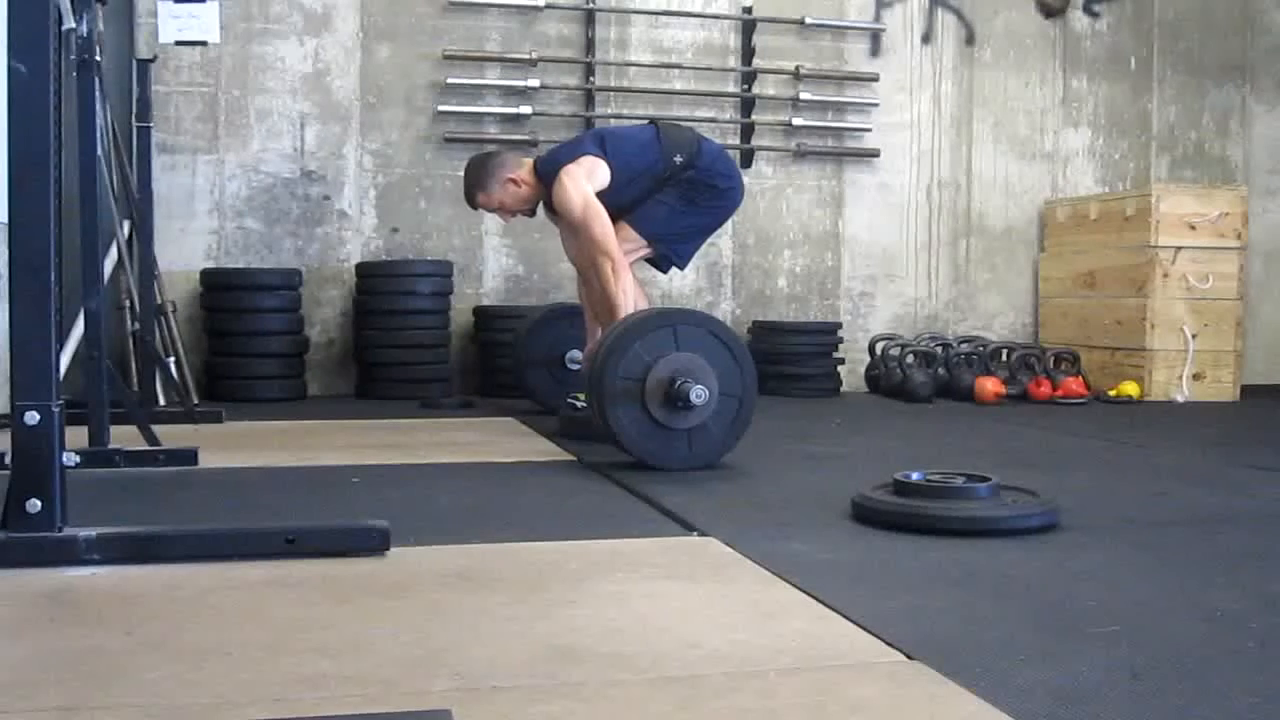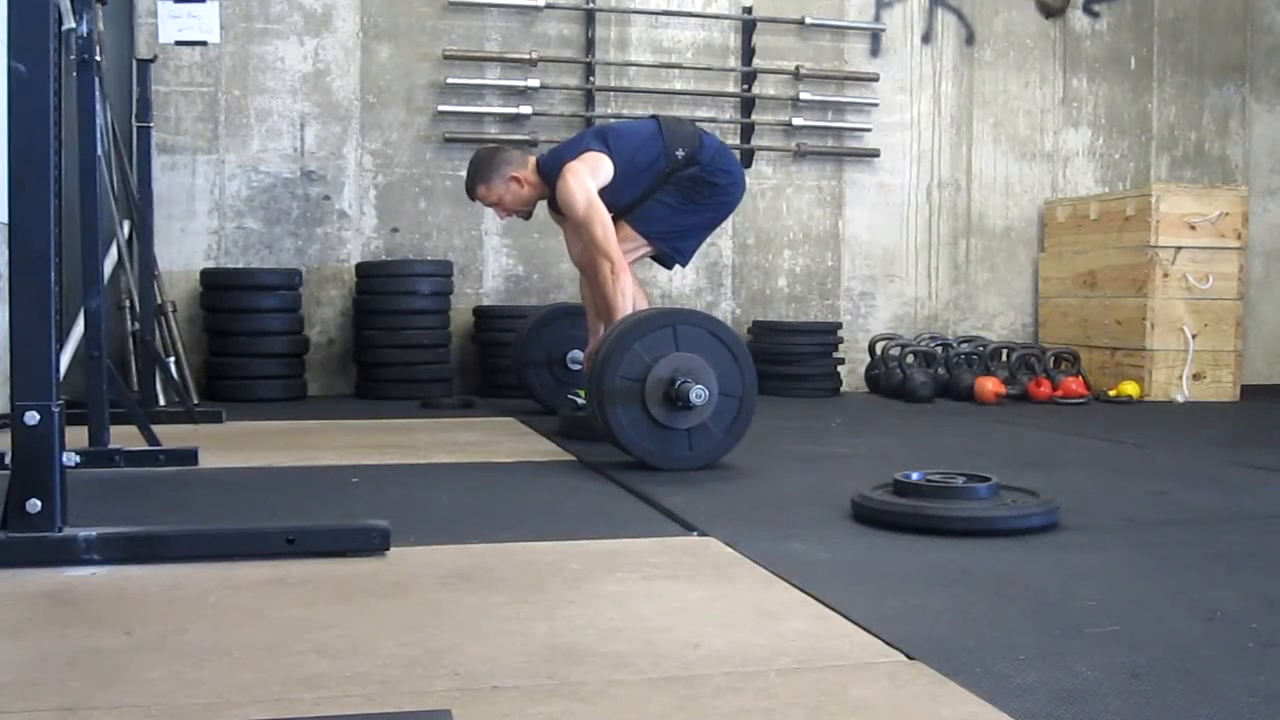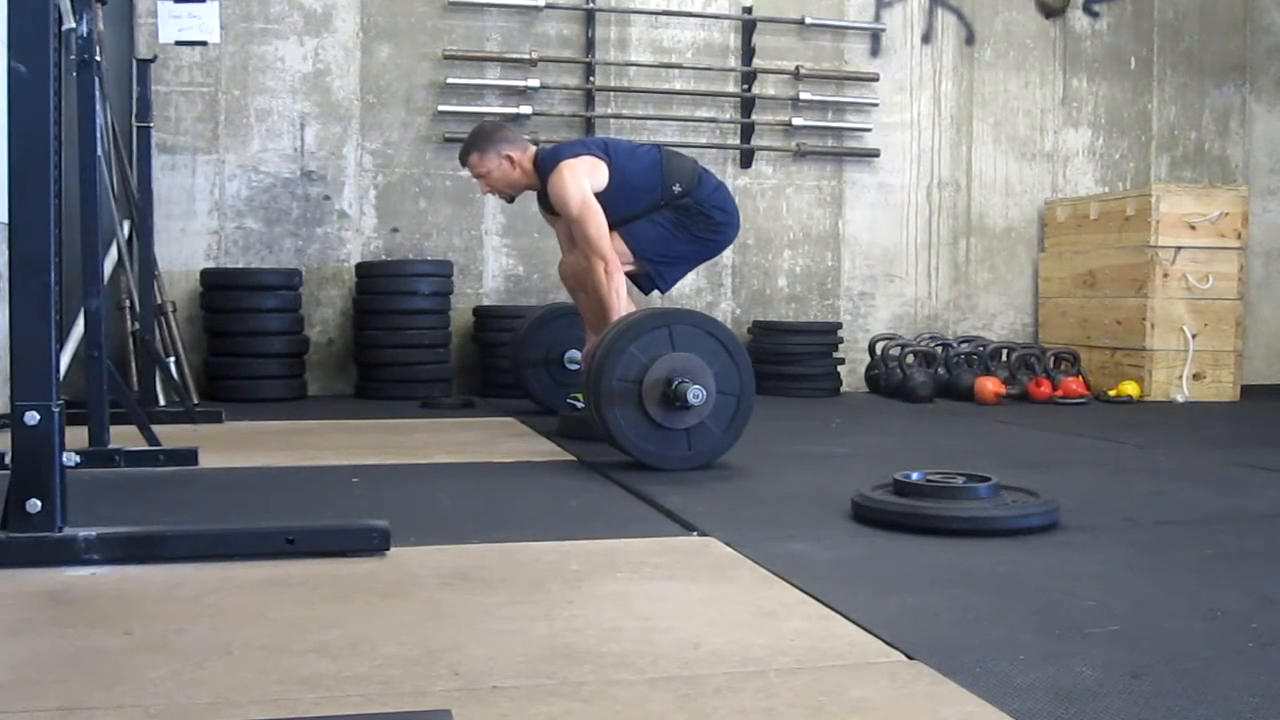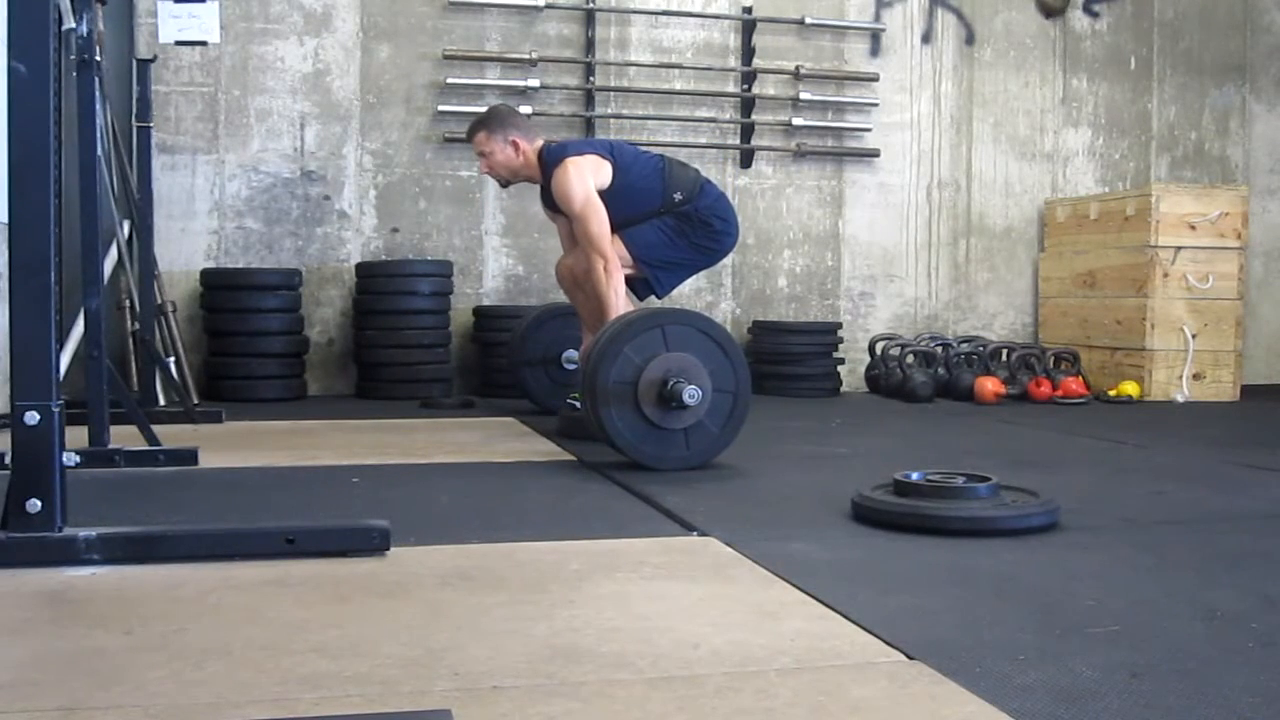
dt=1s
person 1, frame 1
left shoulder: (566, 184)
right shoulder: (555, 189)
left elbow: (612, 265)
right elbow: (585, 269)
right wrist: (594, 343)
left hip: (710, 178)
right hip: (687, 175)
left knee: (607, 260)
right knee: (596, 261)
person 1, frame 2
left shoulder: (570, 181)
right shoulder: (560, 192)
left elbow: (613, 266)
right elbow: (588, 267)
right wrist: (595, 342)
left hip: (711, 172)
right hip: (693, 172)
left knee: (609, 259)
right knee: (598, 259)
person 1, frame 3
left shoulder: (565, 177)
right shoulder: (550, 187)
left elbow: (606, 264)
right elbow: (590, 266)
right wrist: (595, 339)
left hip: (705, 209)
right hip: (690, 207)
left knee: (597, 265)
right knee: (576, 269)
person 1, frame 4
left shoulder: (568, 172)
right shoulder: (552, 183)
left elbow: (606, 263)
right elbow: (583, 264)
right wrist: (591, 340)
left hip: (705, 219)
right hip: (693, 218)
left knee: (592, 268)
right knee: (573, 271)
